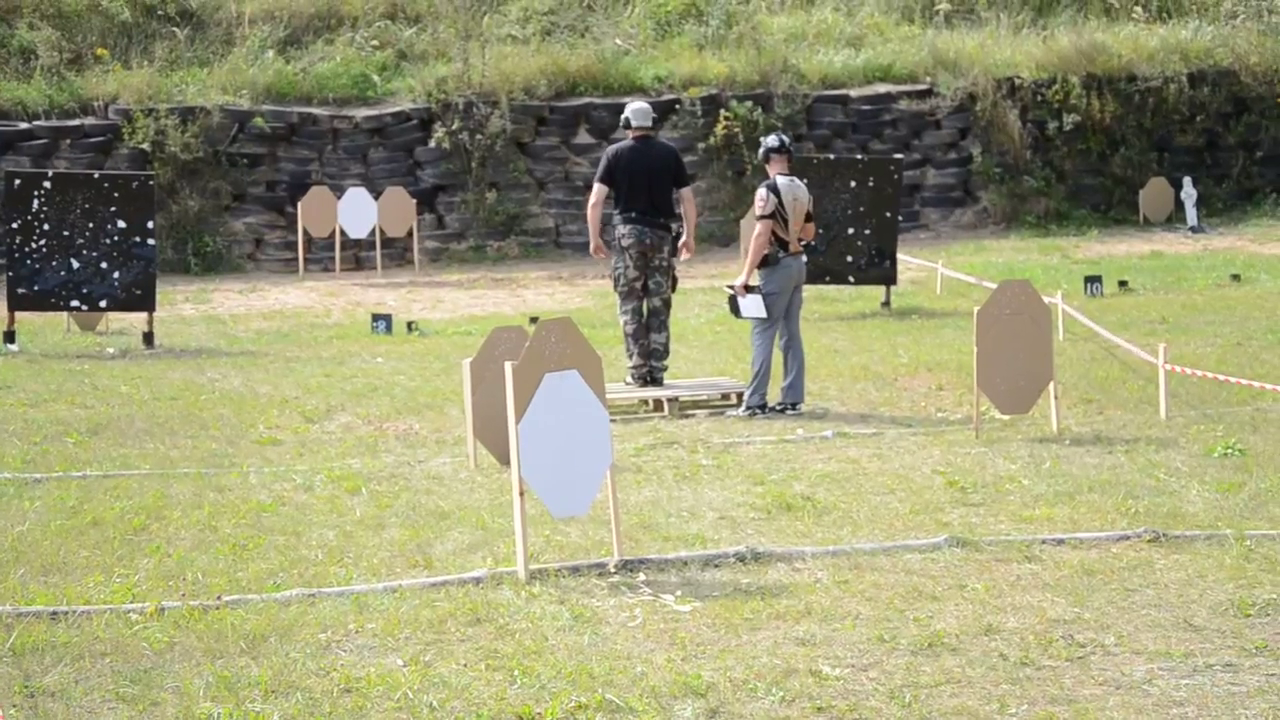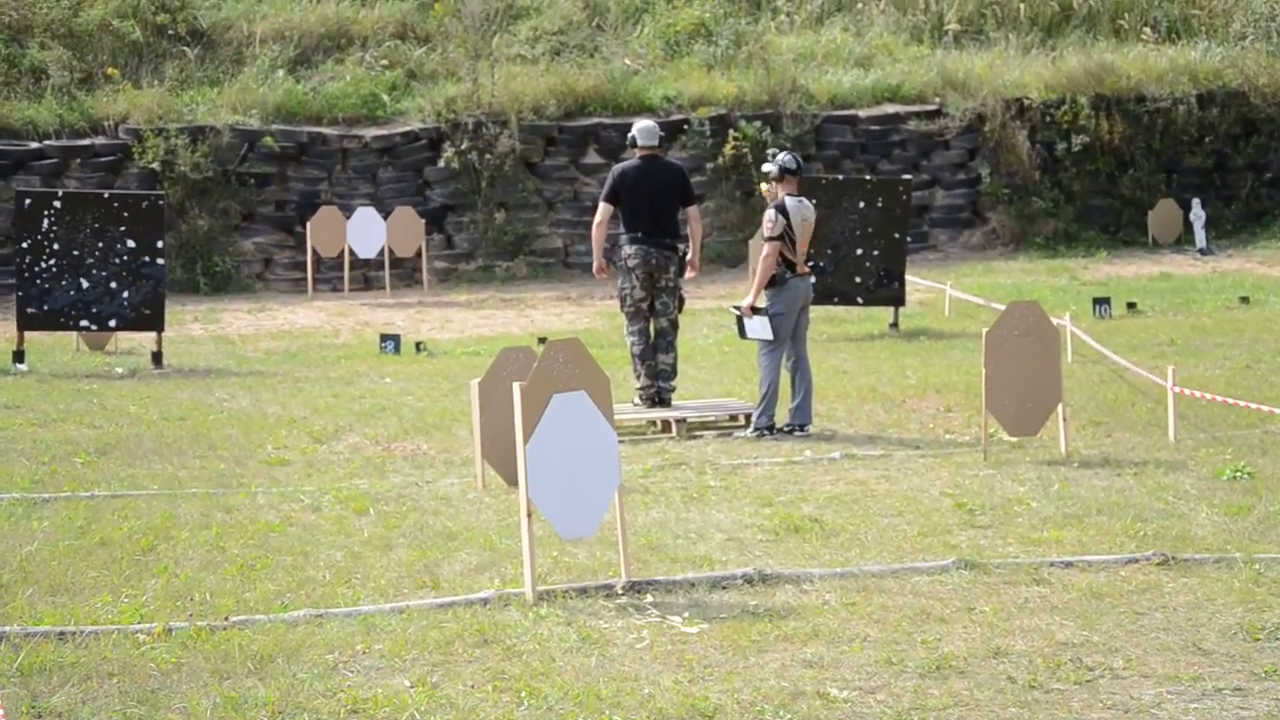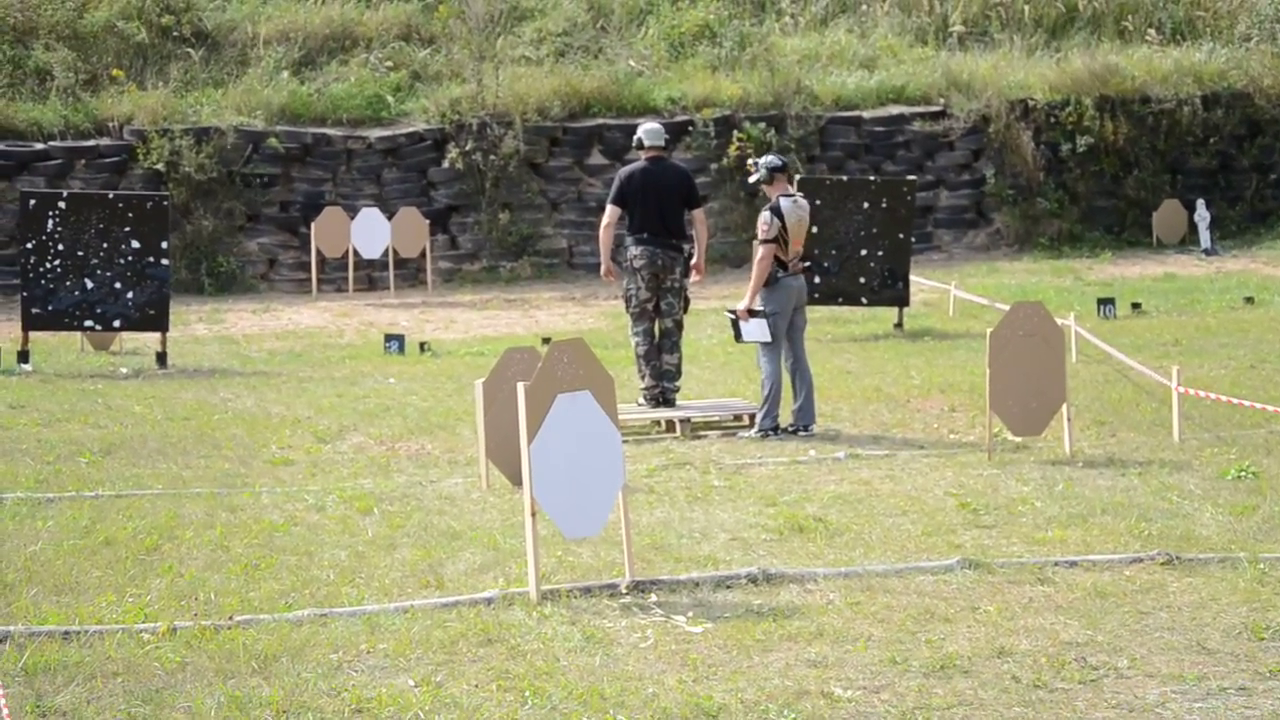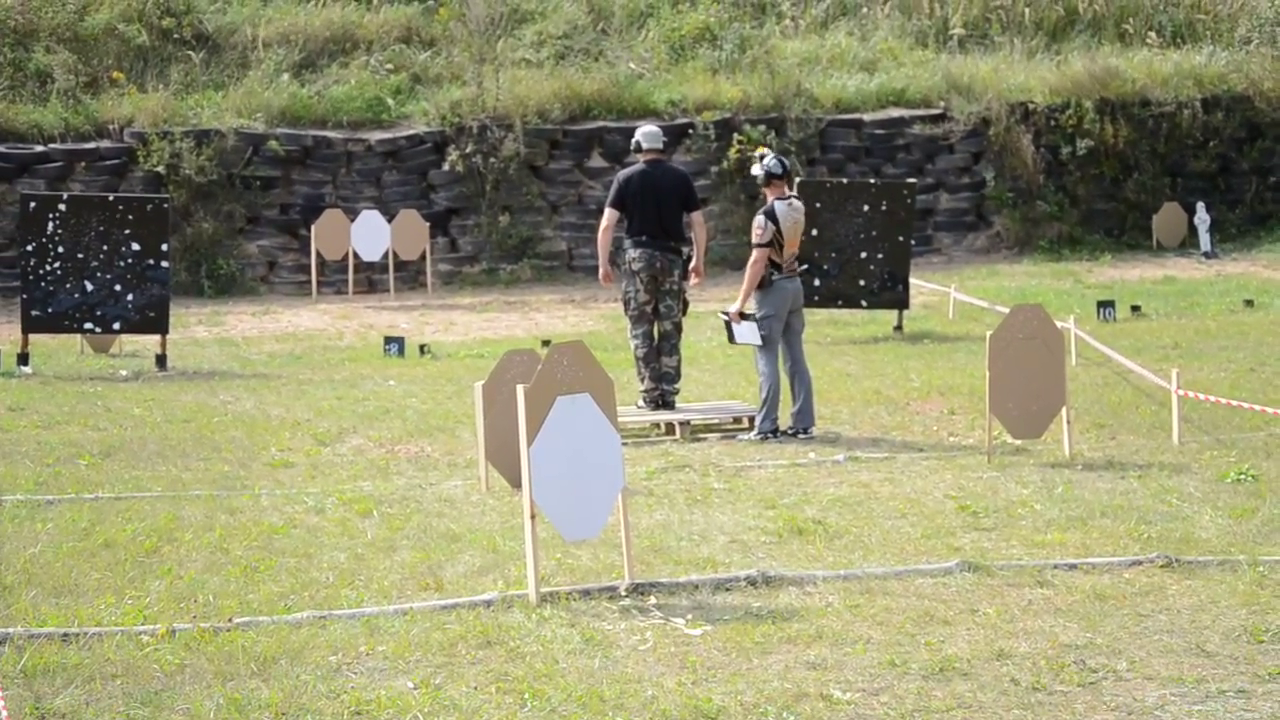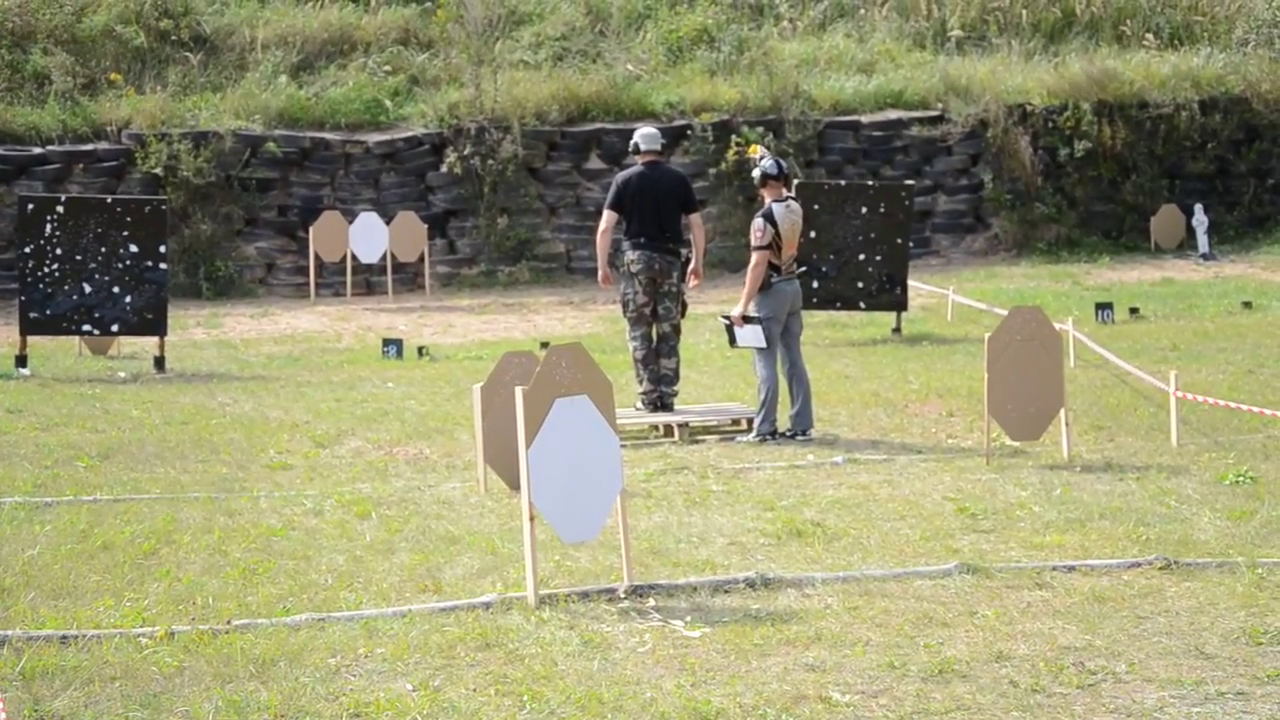
dt=1s
person 1, frame 1
left shoulder: (768, 189)
right shoulder: (802, 189)
left elbow: (761, 234)
left wrist: (745, 274)
left hip: (777, 266)
right hip: (797, 263)
left knee: (763, 332)
right knee: (791, 333)
left ankle: (756, 401)
right ankle: (792, 398)
person 1, frame 2
left shoulder: (777, 211)
right shoulder: (807, 208)
left elbow: (769, 256)
left wrist: (752, 295)
left hip: (783, 287)
right hip: (804, 283)
left knee: (770, 354)
right knee: (798, 354)
left ankle: (763, 423)
right ankle: (800, 420)
person 1, frame 3
left shoulder: (771, 212)
right shoulder: (802, 205)
left elbow: (764, 258)
left wrist: (748, 298)
right wrist: (761, 168)
left hip: (777, 286)
right hip: (798, 282)
left knee: (770, 356)
right knee: (797, 354)
left ankle: (767, 423)
right ankle: (804, 420)
person 1, frame 4
left shoulder: (766, 216)
right shoulder: (797, 206)
left elbow: (758, 262)
right elbow: (786, 192)
left wrist: (740, 301)
right wrist: (773, 161)
left hip: (772, 290)
right hip: (794, 285)
left knee: (767, 359)
right knee: (796, 357)
left ankle: (767, 427)
right ankle: (803, 423)
person 1, frame 5
left shoulder: (764, 217)
right shoulder: (795, 207)
left elbow: (758, 264)
right elbow: (784, 193)
left wrist: (743, 304)
right wrist: (770, 161)
left hip: (771, 292)
right hip: (793, 287)
left knee: (766, 361)
right knee: (794, 359)
left ankle: (766, 428)
right ankle: (802, 425)
person 2, frame 1
left shoulder: (615, 153)
right shoulder: (669, 153)
left elbow: (596, 200)
right elbow: (688, 198)
left wrist: (594, 237)
right wrist: (689, 235)
left hip: (628, 232)
right hip: (661, 233)
left knee: (630, 304)
right knee: (659, 304)
left ankle: (638, 370)
right ankle: (656, 370)
person 2, frame 2
left shoulder: (621, 172)
right shoulder: (676, 171)
left elbow: (600, 220)
right elbow: (694, 217)
left wrist: (597, 257)
right wrist: (694, 254)
left hip: (635, 252)
right hip: (668, 253)
left knee: (638, 325)
right knee: (667, 325)
left ankle: (647, 391)
right ankle: (665, 391)
person 2, frame 3
left shoulder: (628, 175)
right shoulder: (682, 174)
left elbow: (608, 222)
right elbow: (700, 220)
left wrist: (605, 260)
right wrist: (700, 257)
left hip: (640, 253)
right hip: (673, 254)
left knee: (642, 325)
right knee: (672, 326)
left ankle: (651, 391)
right ankle: (669, 391)
person 2, frame 4
left shoulder: (626, 178)
right shoulder: (680, 177)
left elbow: (607, 225)
right elbow: (698, 222)
left wrist: (603, 263)
right wrist: (698, 260)
left hip: (638, 256)
right hip: (671, 257)
left knee: (641, 327)
right knee: (670, 328)
left ankle: (651, 393)
right ankle: (668, 393)
person 2, frame 5
left shoulder: (625, 180)
right shoulder: (678, 179)
left elbow: (605, 227)
right elbow: (697, 224)
left wrist: (602, 265)
right wrist: (697, 261)
left hip: (637, 258)
right hip: (670, 259)
left knee: (640, 329)
right knee: (669, 330)
left ankle: (649, 395)
right ankle: (667, 395)
